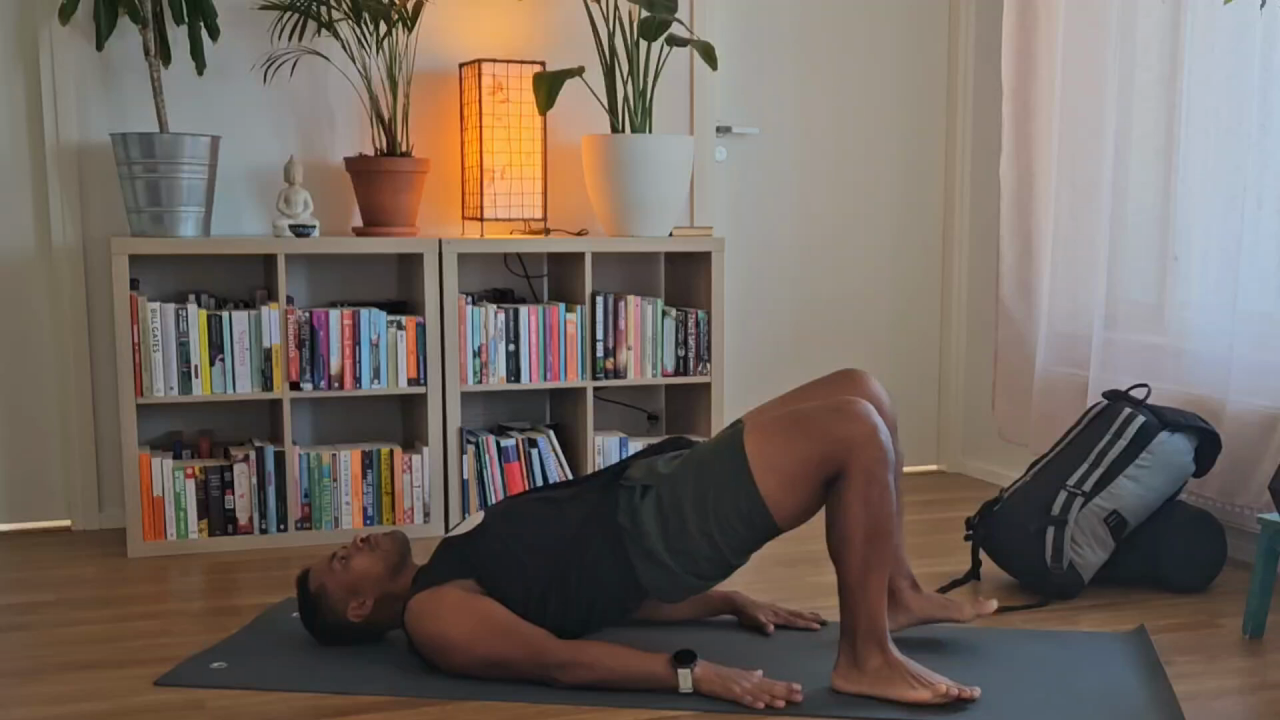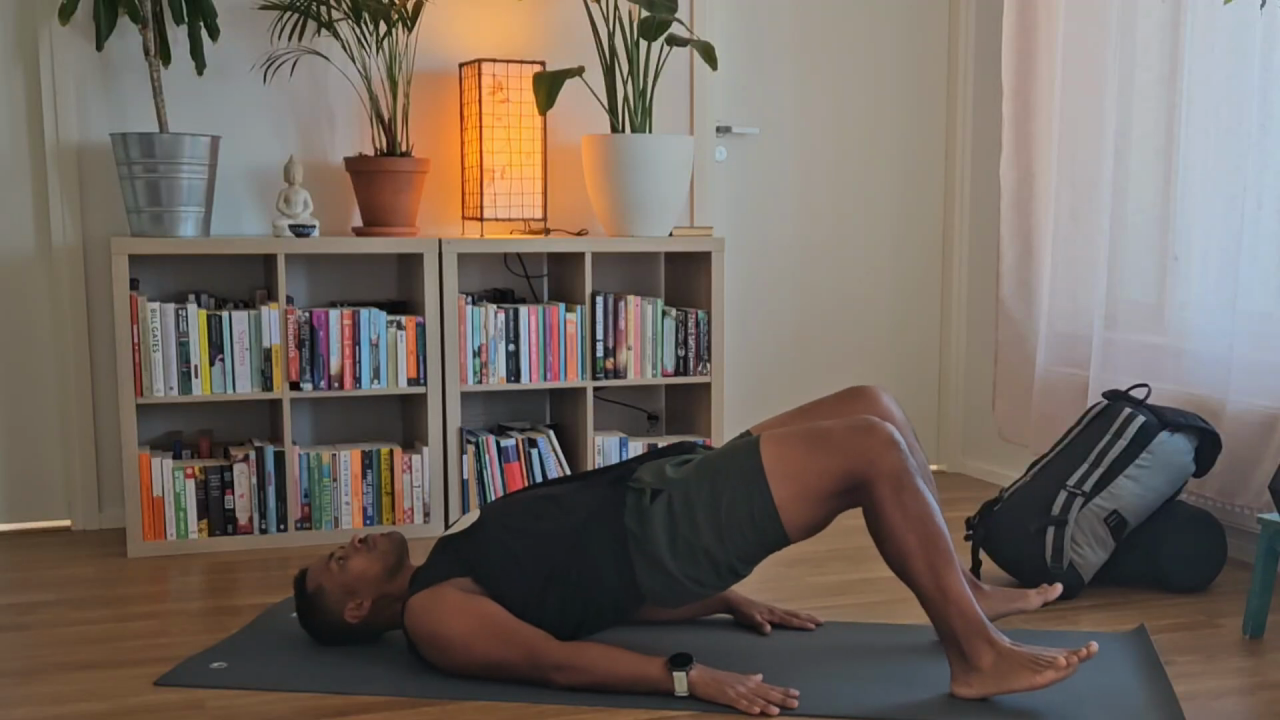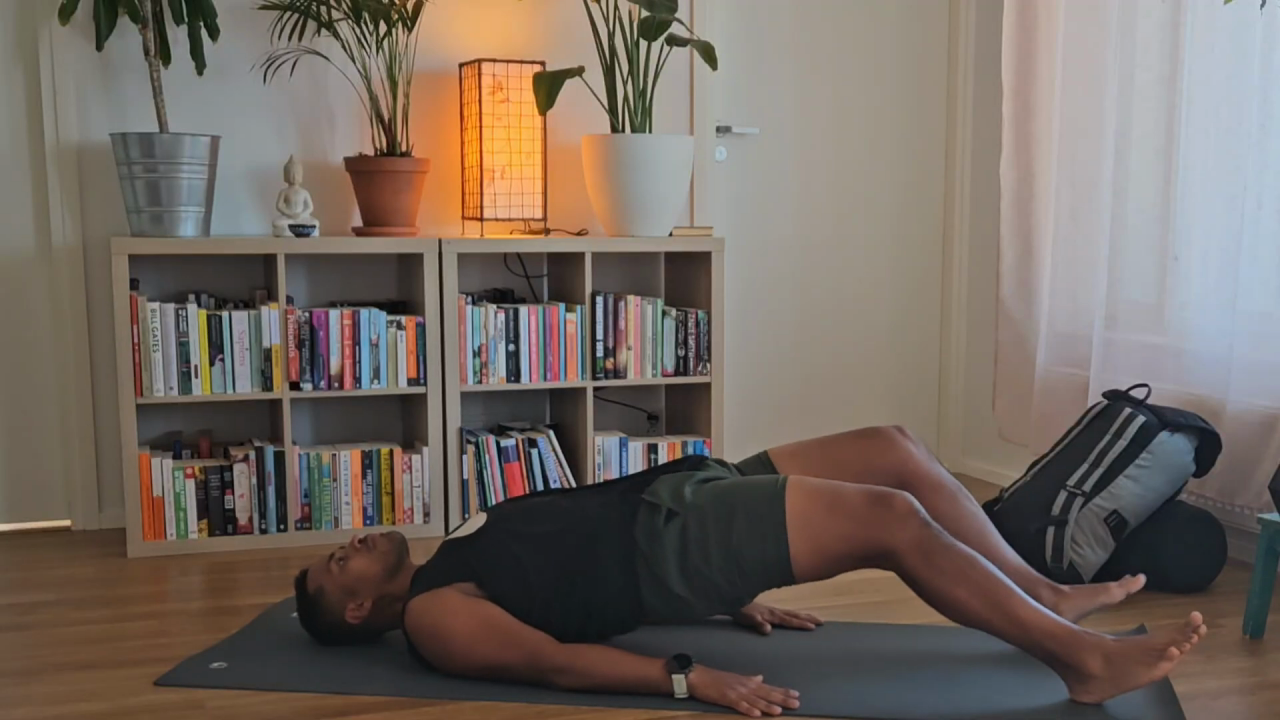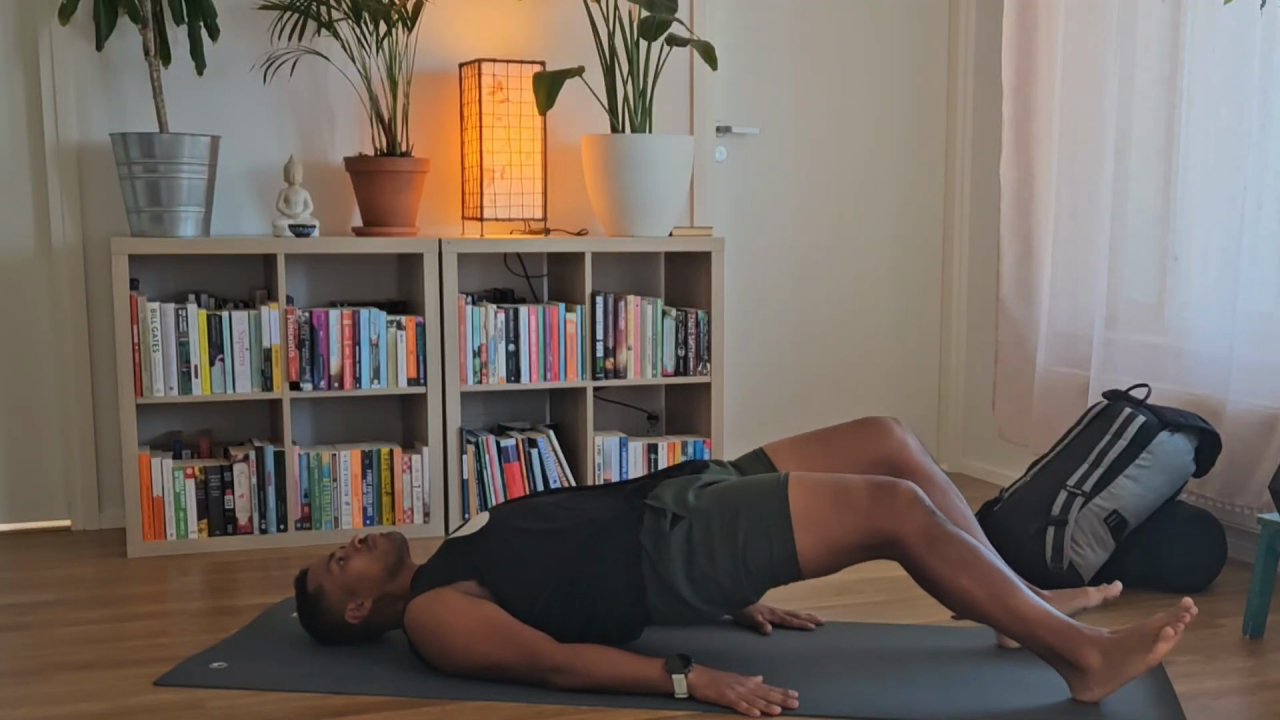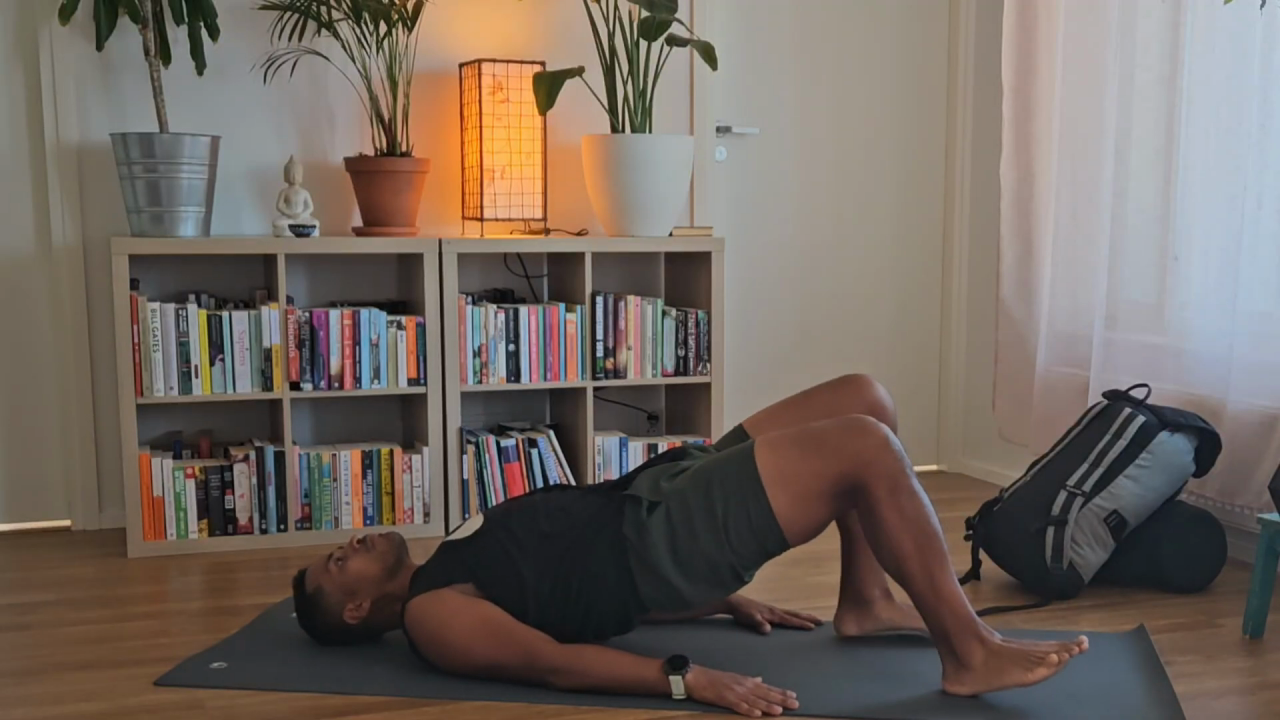
dt=1s
person 1, frame 1
left shoulder: (456, 570)
right shoulder: (434, 617)
right elbow: (559, 661)
left wrist: (729, 603)
right wrist: (698, 675)
right hip: (656, 528)
left knee: (858, 393)
right knee: (854, 430)
left ankle: (896, 595)
right ankle: (867, 656)
person 1, frame 2
left shoulder: (453, 571)
right shoulder: (432, 616)
left wrist: (728, 602)
left hip: (659, 494)
right hip: (663, 526)
left knee: (871, 408)
right knee: (873, 449)
left ankle: (959, 595)
person 1, frame 3
left shoulder: (459, 568)
right shoulder: (433, 617)
left wrist: (732, 596)
left hip: (676, 499)
right hip: (671, 541)
left knee: (894, 451)
right knee: (895, 519)
left ankle: (1044, 596)
person 1, frame 4
left shoulder: (459, 566)
right shoulder: (432, 617)
left wrist: (735, 598)
left hip: (675, 502)
right hip: (674, 547)
left knee: (887, 439)
right knee: (898, 511)
left ankle: (1024, 603)
person 1, frame 5
left shoulder: (458, 572)
right shoulder: (432, 617)
left wrist: (725, 598)
left hip: (659, 498)
right hip: (658, 538)
left knee: (861, 398)
right knee: (867, 450)
left ankle: (865, 599)
right ankle: (969, 652)
